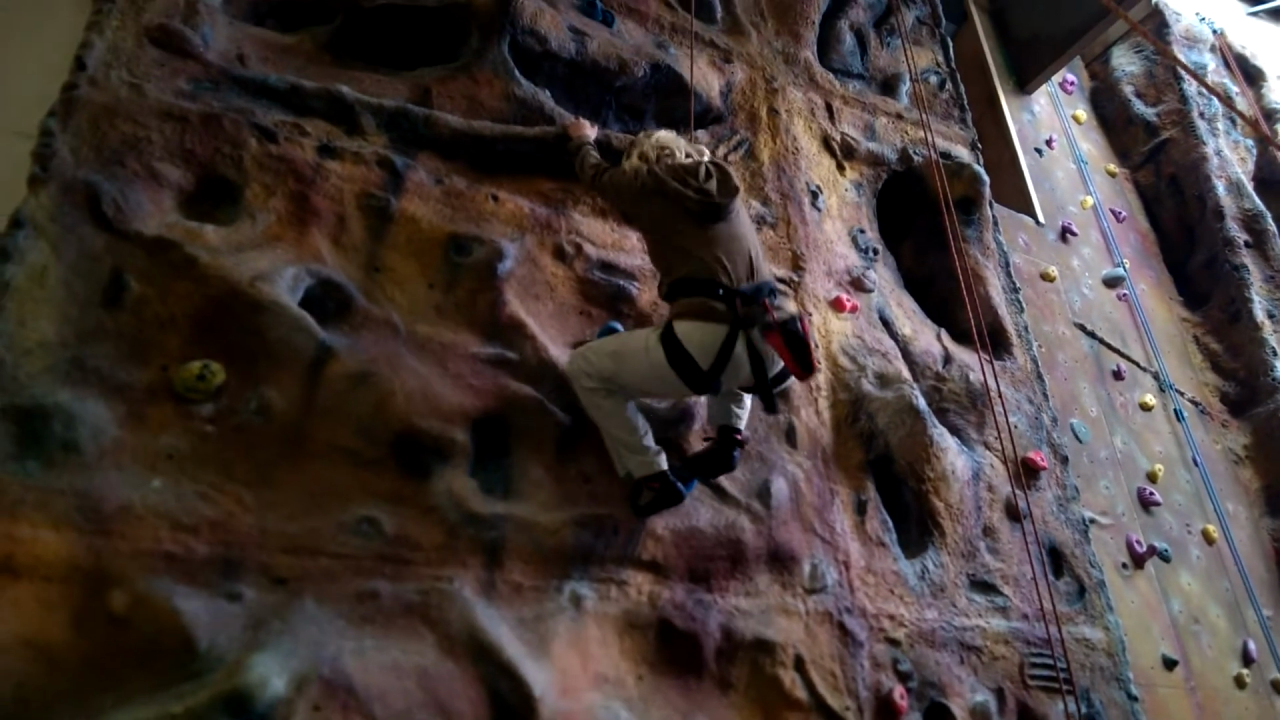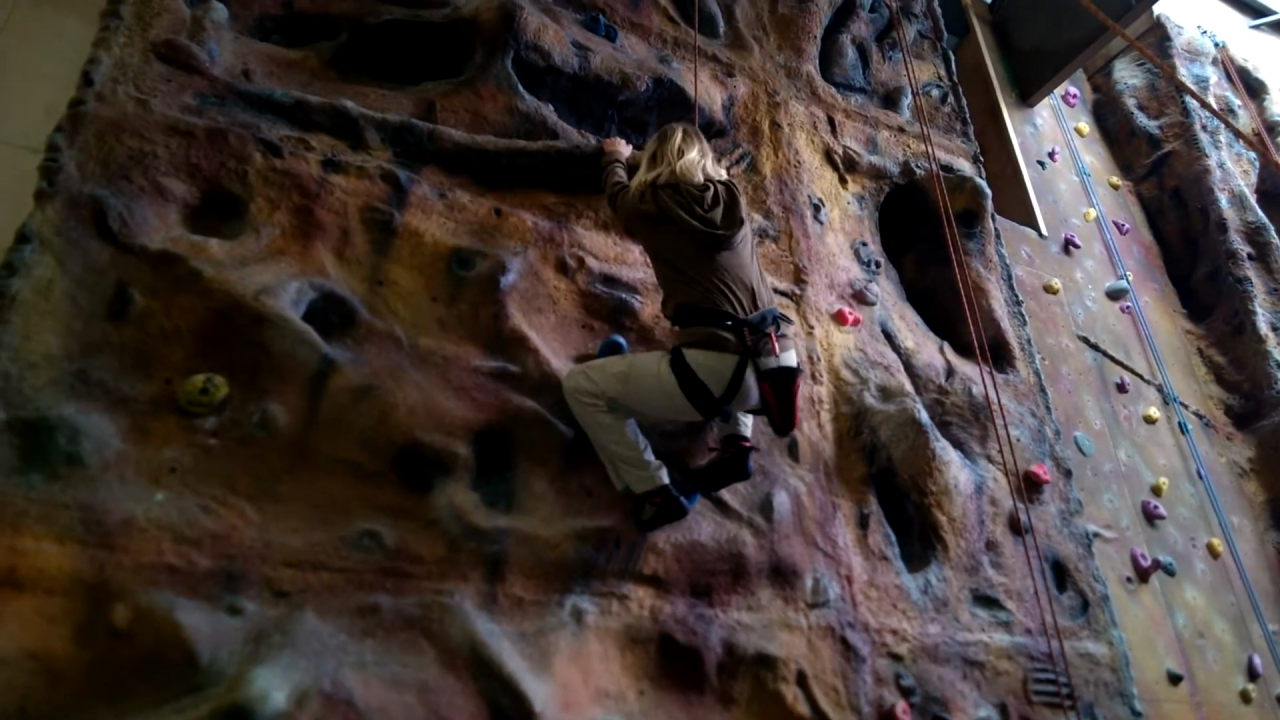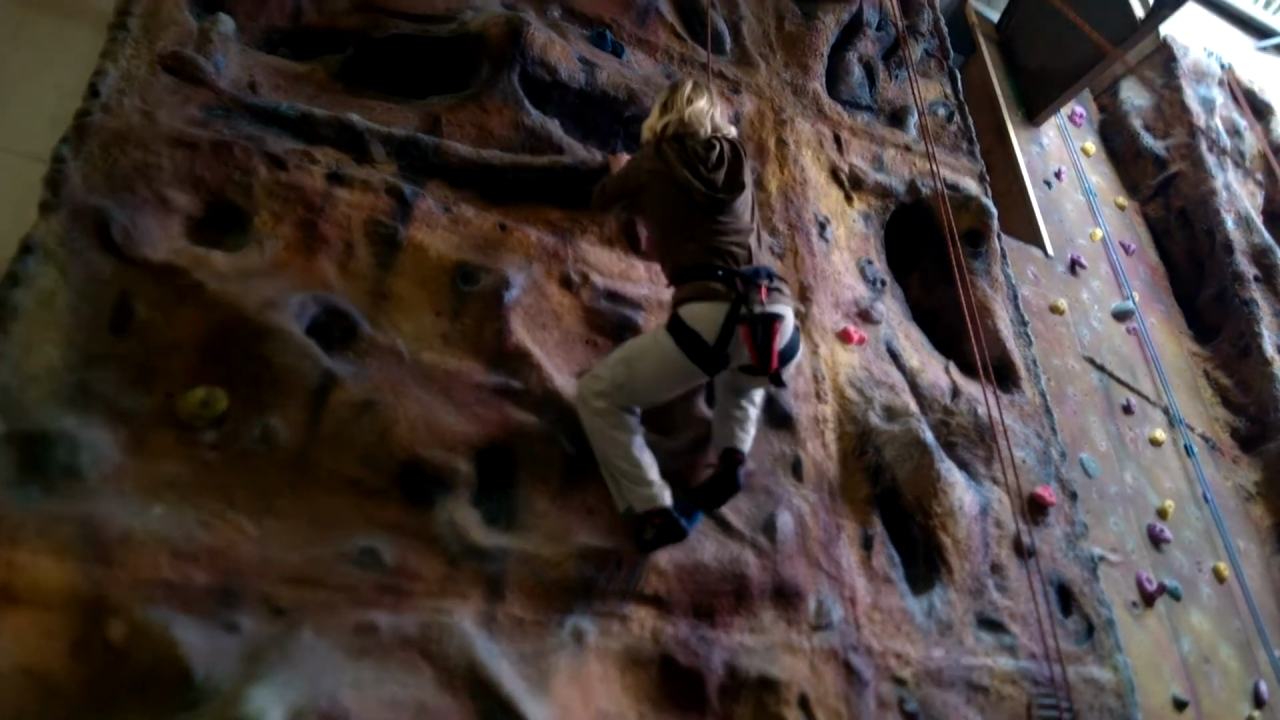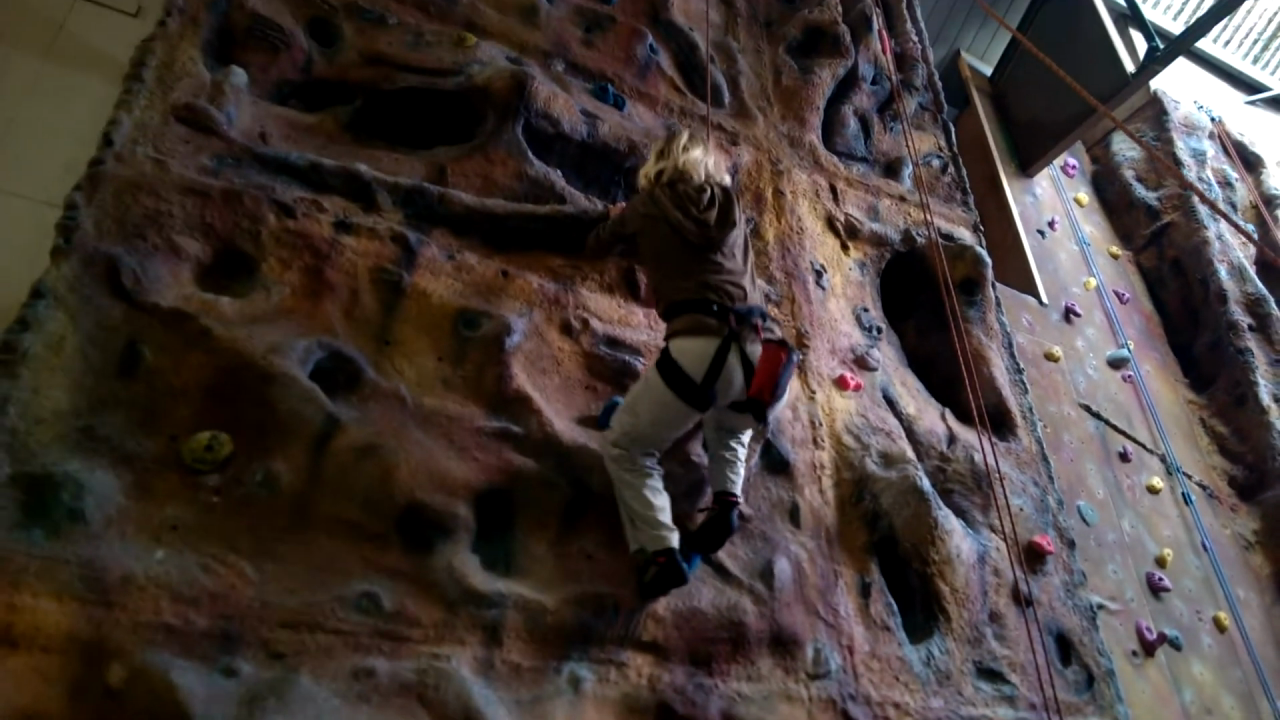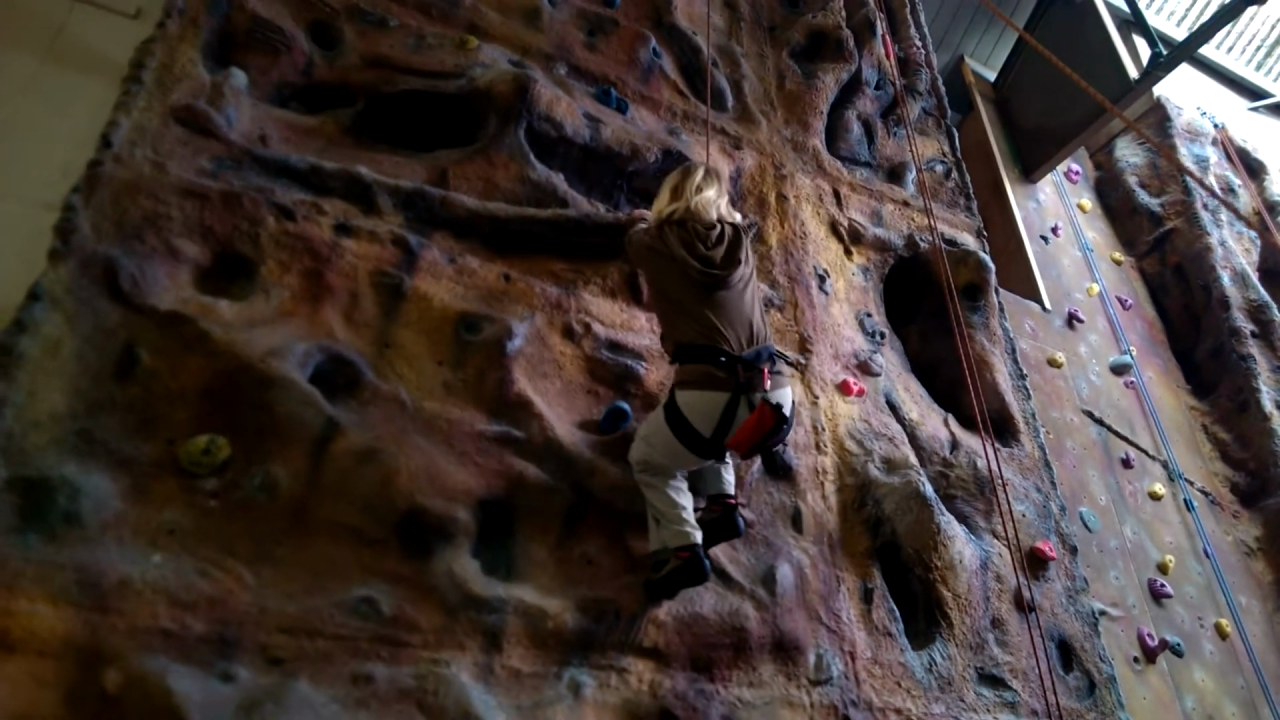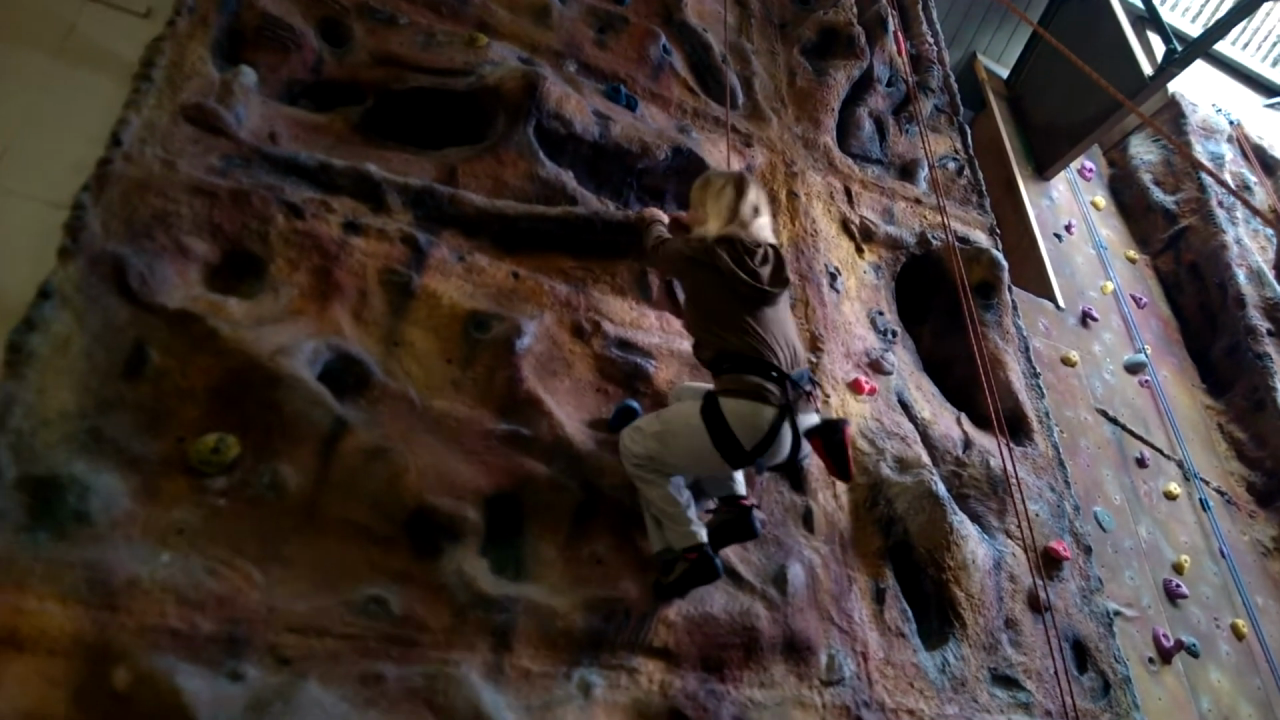
dt=0.5s
person 1, frame 1
left shoulder: (643, 184)
right shoulder: (723, 181)
left elbow: (594, 173)
left wrist: (582, 138)
left hip: (706, 342)
right hip: (769, 347)
left knee: (585, 367)
left ankle: (653, 476)
right ankle: (728, 437)
person 1, frame 2
left shoulder: (648, 207)
right shoulder: (732, 199)
left elbow: (617, 192)
left wrist: (615, 156)
left hip: (716, 370)
right hip: (777, 366)
left knee: (583, 386)
left ankle: (656, 491)
right ankle: (736, 444)
person 1, frame 3
left shoulder: (651, 162)
right shoulder: (737, 162)
left elbow: (603, 200)
left wrist: (622, 172)
left hip: (709, 317)
right hip: (776, 318)
left knee: (598, 394)
right knee: (743, 377)
left ankle: (655, 510)
right ankle: (732, 460)
person 1, frame 4
left shoulder: (648, 207)
right shoulder: (728, 206)
left elbow: (596, 246)
left wrist: (621, 224)
left hip: (700, 350)
right hip: (763, 351)
left knee: (625, 447)
right knee: (729, 420)
left ankle: (661, 553)
right ankle: (726, 502)
person 1, frame 5
left shoulder: (658, 242)
right shoulder: (737, 240)
left hip: (711, 398)
right hip: (774, 401)
left knee: (648, 461)
left ankle: (683, 549)
right ankle: (722, 503)
person 1, frame 6
left shoulder: (698, 255)
right shoulder: (768, 257)
left elbow: (657, 249)
left wrist: (656, 222)
right wrist: (690, 227)
left hip: (752, 416)
right hip: (799, 423)
left knee: (637, 446)
right knee: (687, 402)
left ankle: (691, 551)
right ankle: (736, 505)
